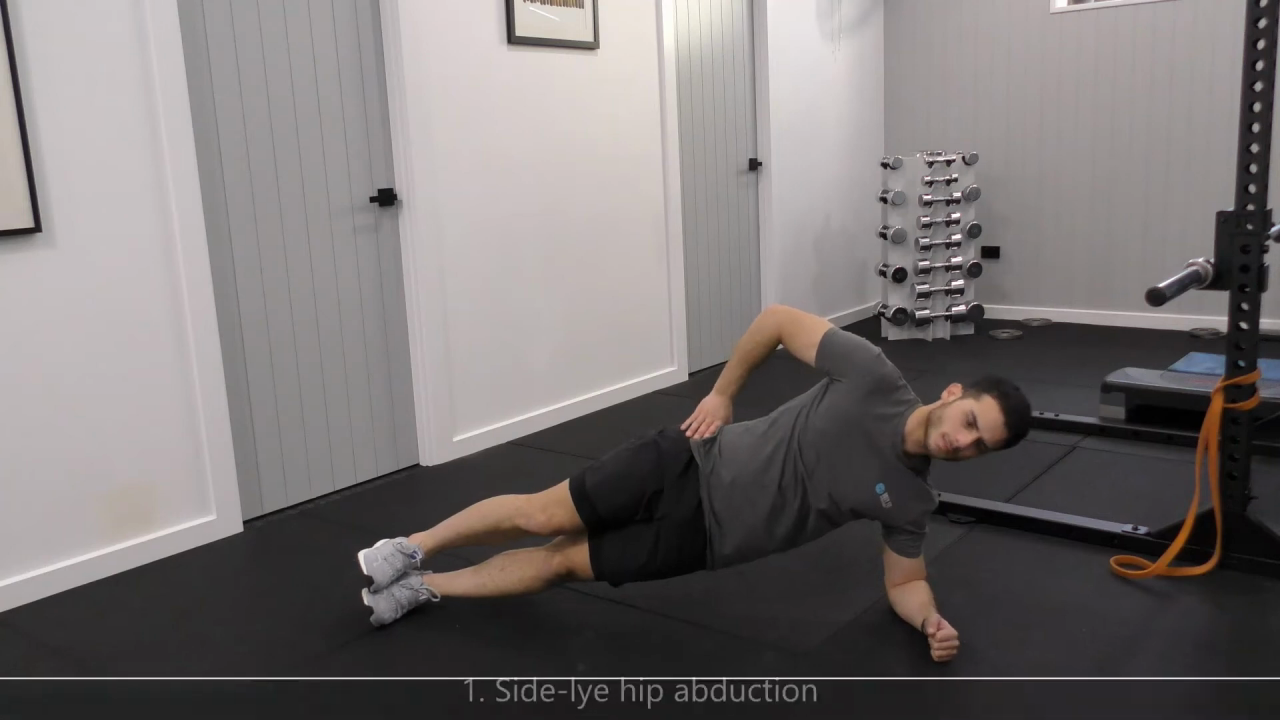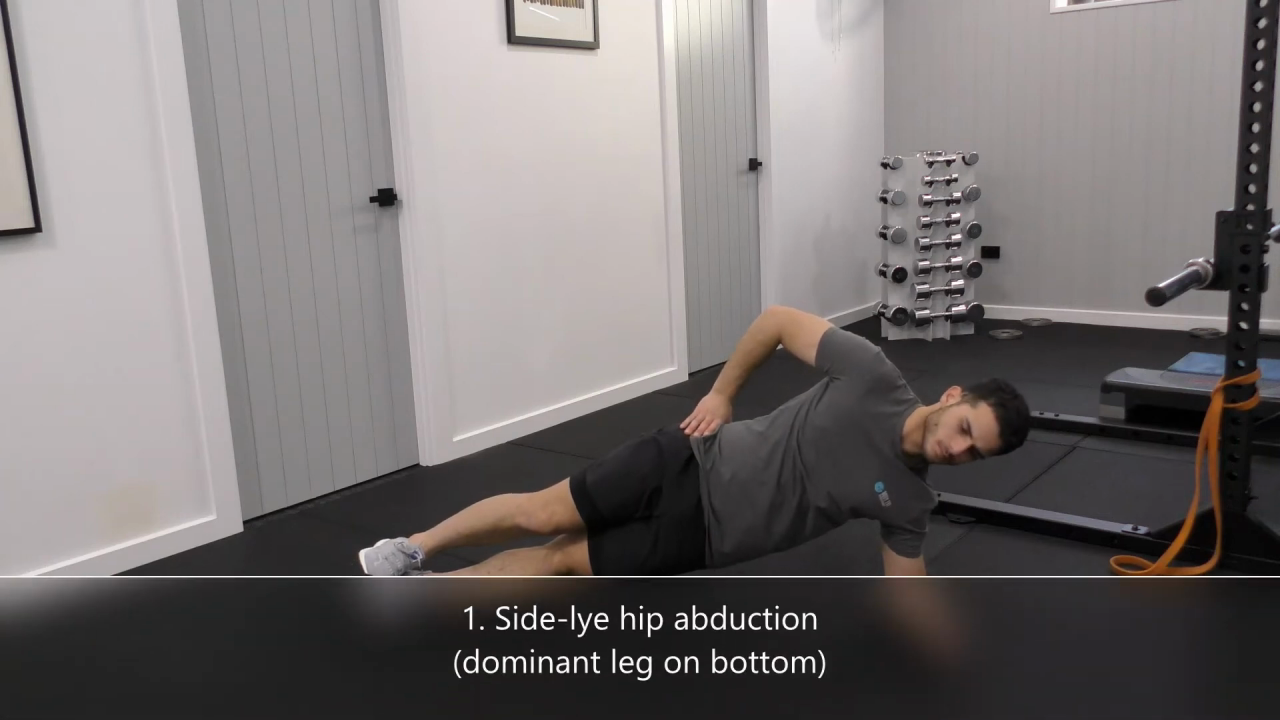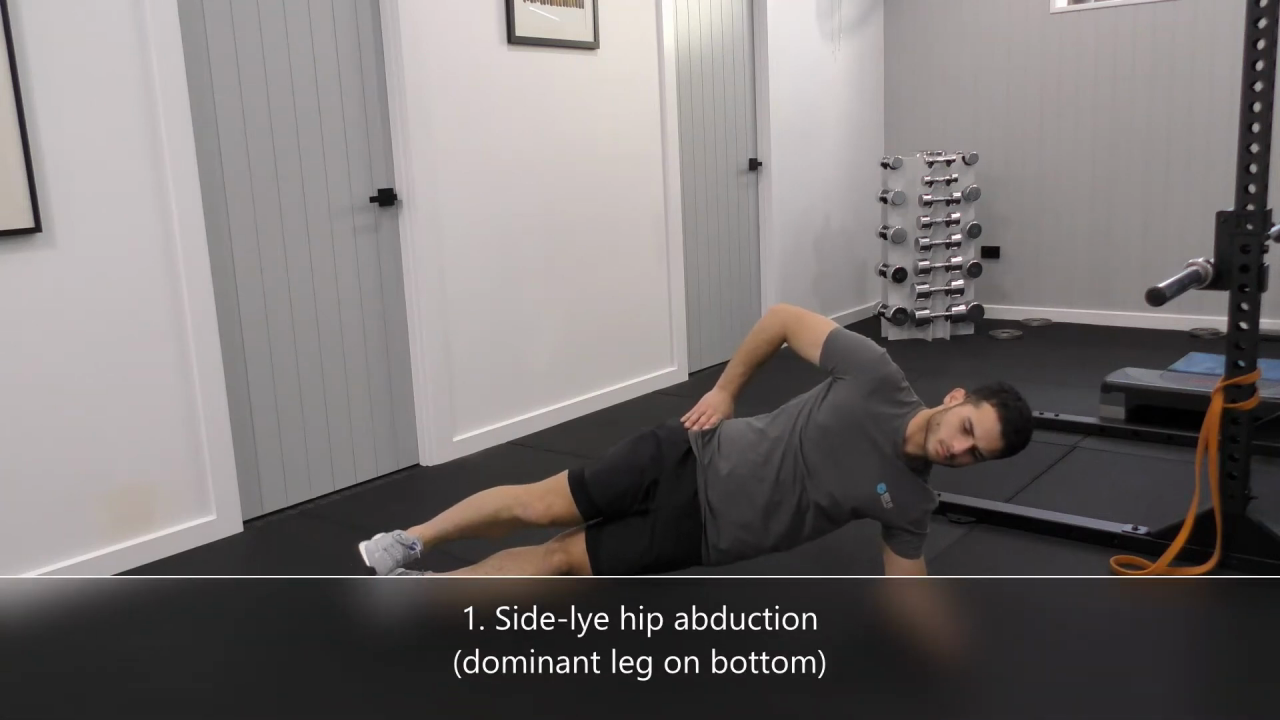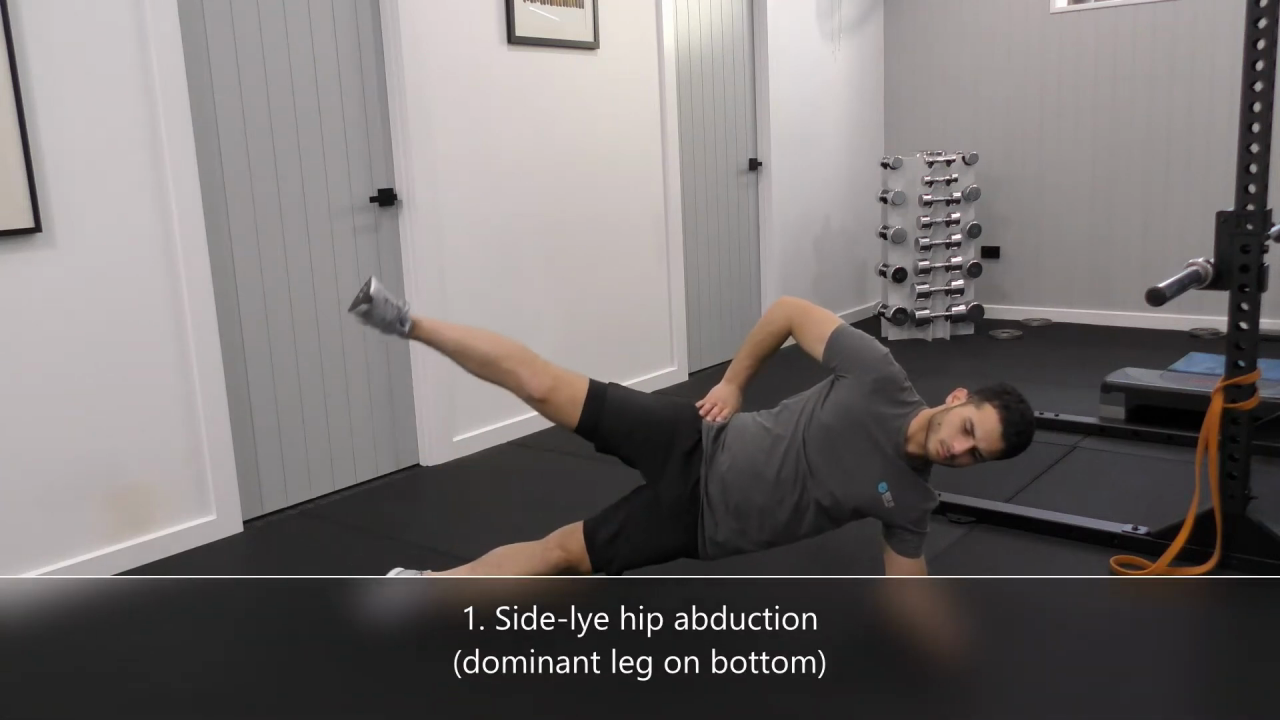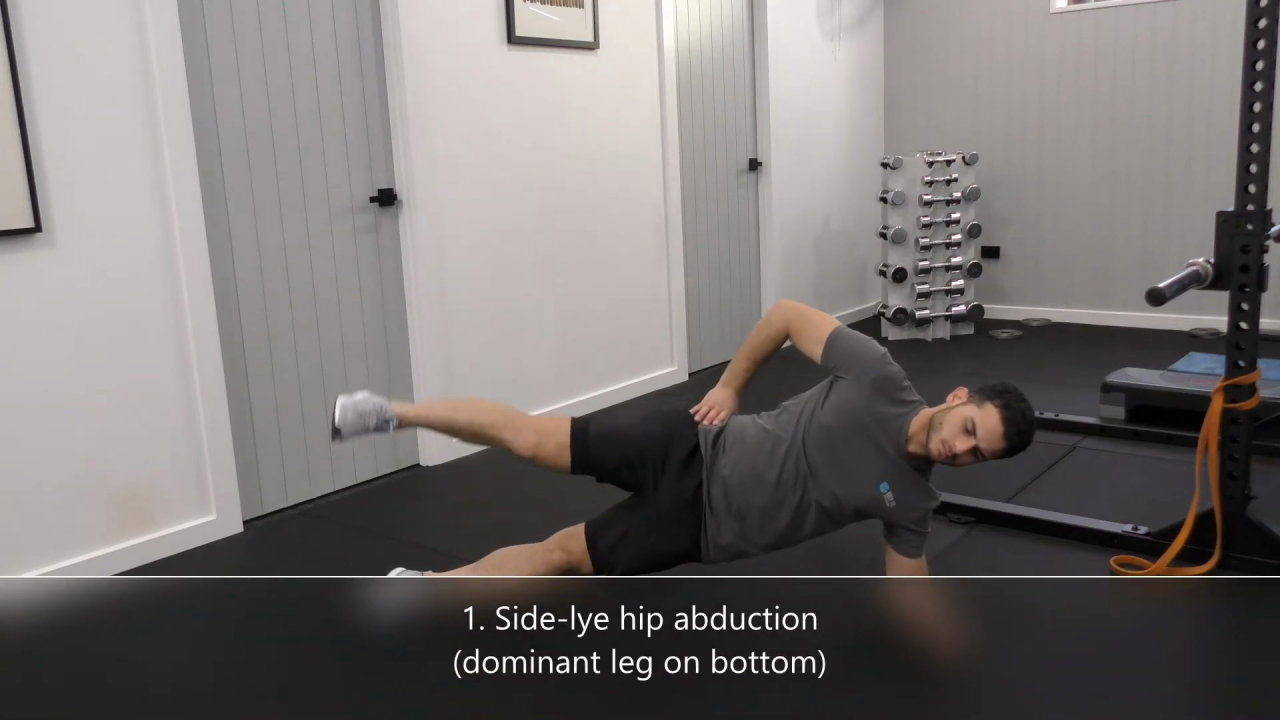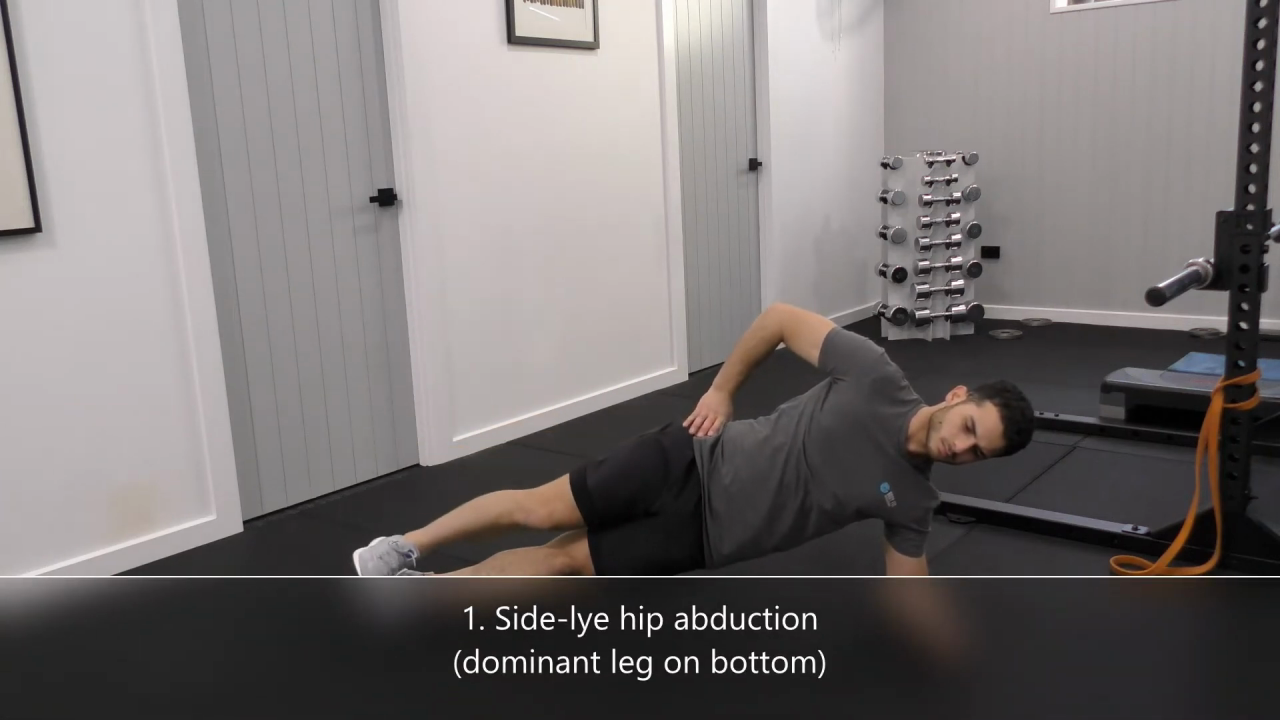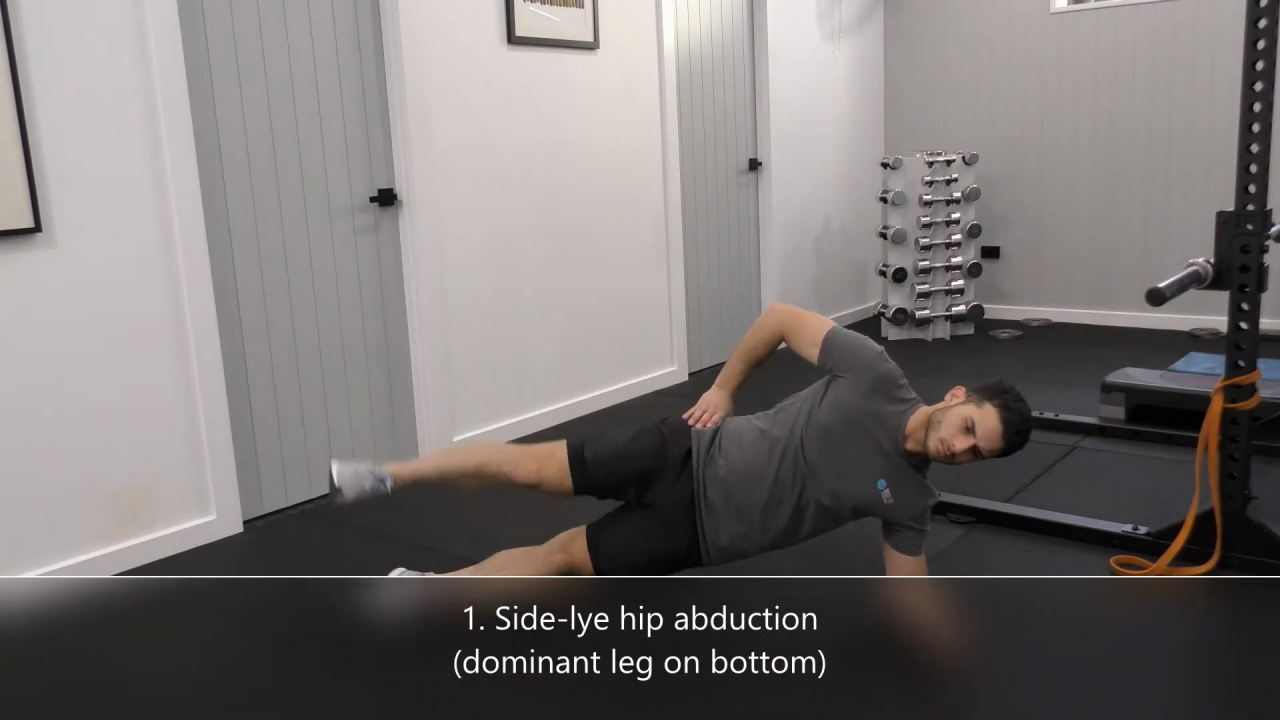
dt=0.7s
person 1, frame 1
left shoulder: (911, 499)
right shoulder: (874, 375)
left elbow: (904, 584)
right elbow: (777, 319)
left wrist: (933, 624)
right wrist: (721, 395)
left hip: (701, 536)
right hip: (692, 466)
left knee: (562, 561)
right knee: (543, 515)
left ankle: (423, 591)
right ankle: (411, 548)
person 1, frame 2
left shoulder: (909, 499)
right shoulder: (873, 375)
left elbow: (904, 581)
right elbow: (777, 319)
right wrist: (720, 394)
left hip: (704, 535)
right hip: (693, 465)
left knee: (563, 560)
right knee: (543, 514)
right ankle: (412, 549)
person 1, frame 3
left shoulder: (910, 500)
right shoulder: (877, 376)
left elbow: (906, 587)
right elbow: (783, 319)
right wrist: (724, 390)
left hip: (702, 530)
right hip: (695, 459)
left knee: (562, 558)
right knee: (539, 506)
right ankle: (412, 542)
person 1, frame 4
left shoulder: (911, 499)
right shoulder: (879, 375)
left elbow: (906, 588)
right elbow: (790, 310)
right wrist: (731, 384)
left hip: (699, 521)
right hip: (696, 446)
left knee: (560, 553)
right knee: (541, 382)
right ankle: (411, 320)
person 1, frame 5
left shoulder: (912, 498)
right shoulder: (879, 376)
left elbow: (907, 587)
right elbow: (788, 313)
right wrist: (729, 386)
left hip: (701, 522)
right hip: (695, 449)
left knee: (561, 553)
right knee: (530, 436)
right ankle: (393, 412)
person 1, frame 6
left shoulder: (912, 499)
right shoulder: (875, 374)
left elbow: (907, 586)
right elbow: (781, 317)
right wrist: (721, 390)
left hip: (705, 536)
right hip: (696, 463)
left knee: (565, 559)
right knee: (542, 510)
right ankle: (407, 549)
person 1, frame 7
left shoulder: (909, 497)
right shoulder: (875, 374)
left elbow: (907, 587)
right elbow: (782, 316)
right wrist: (723, 389)
left hip: (702, 530)
right hip: (695, 459)
left knee: (563, 555)
right knee: (532, 466)
right ankle: (387, 478)
